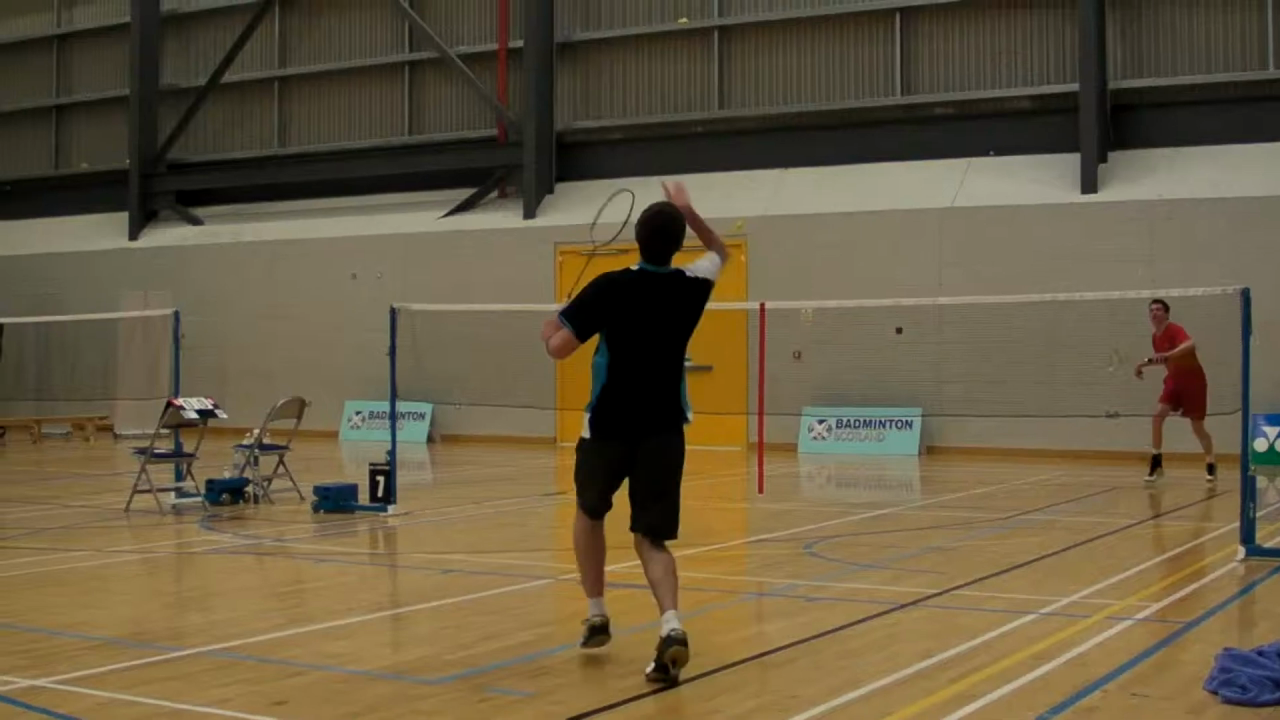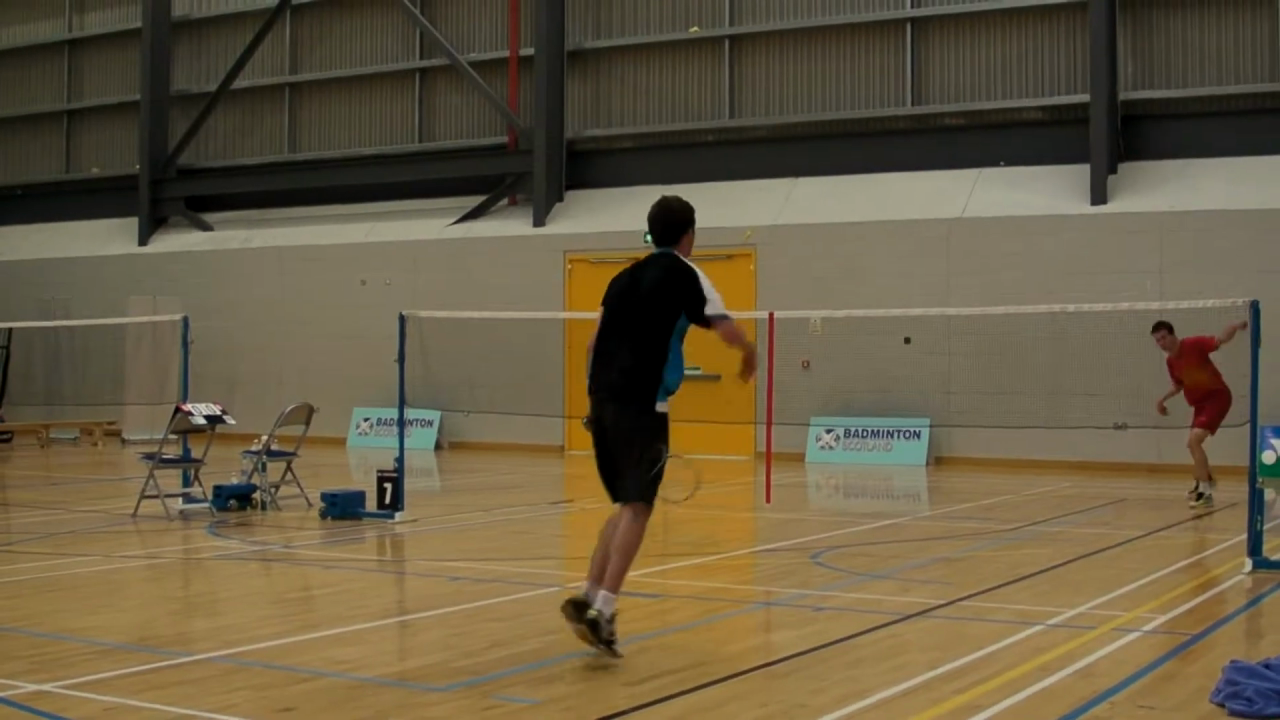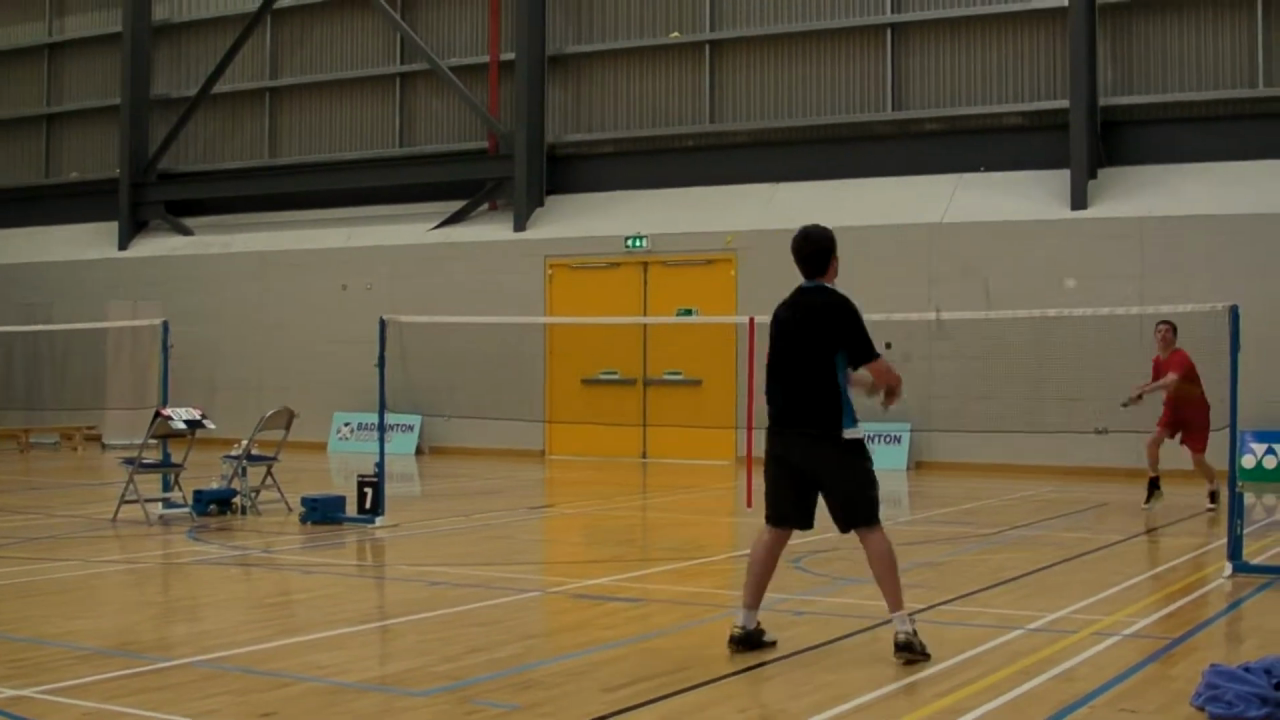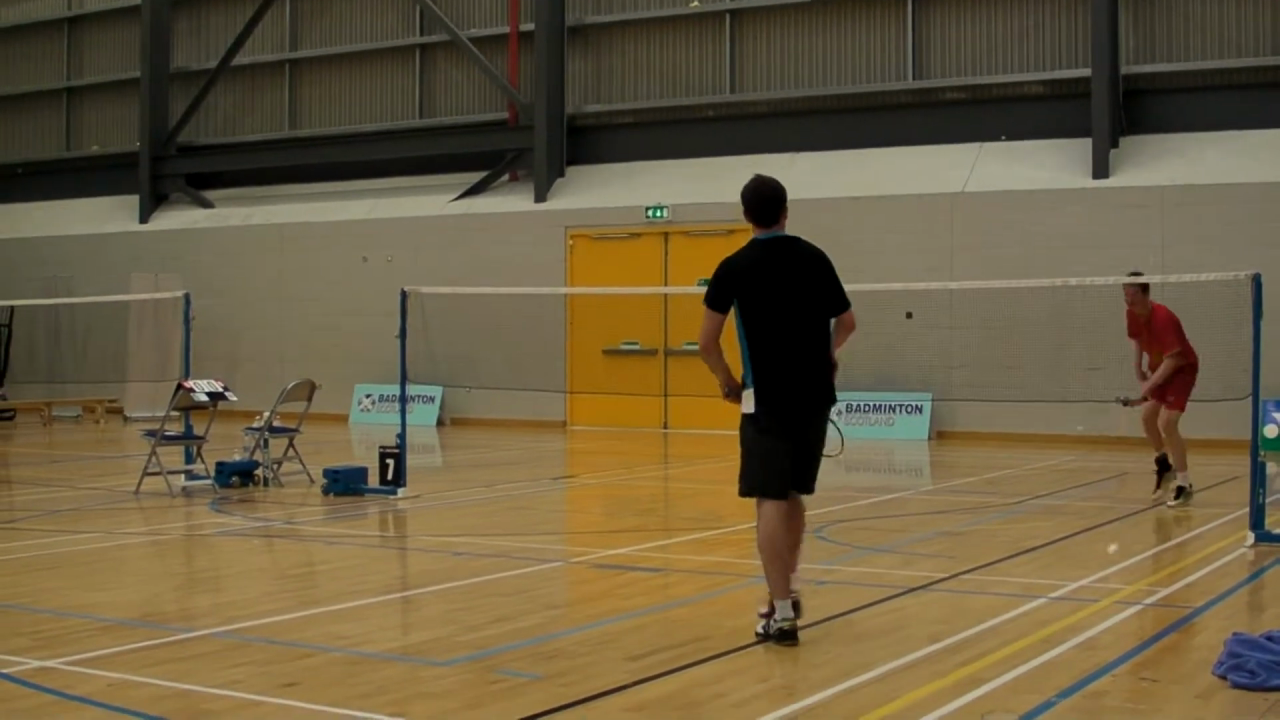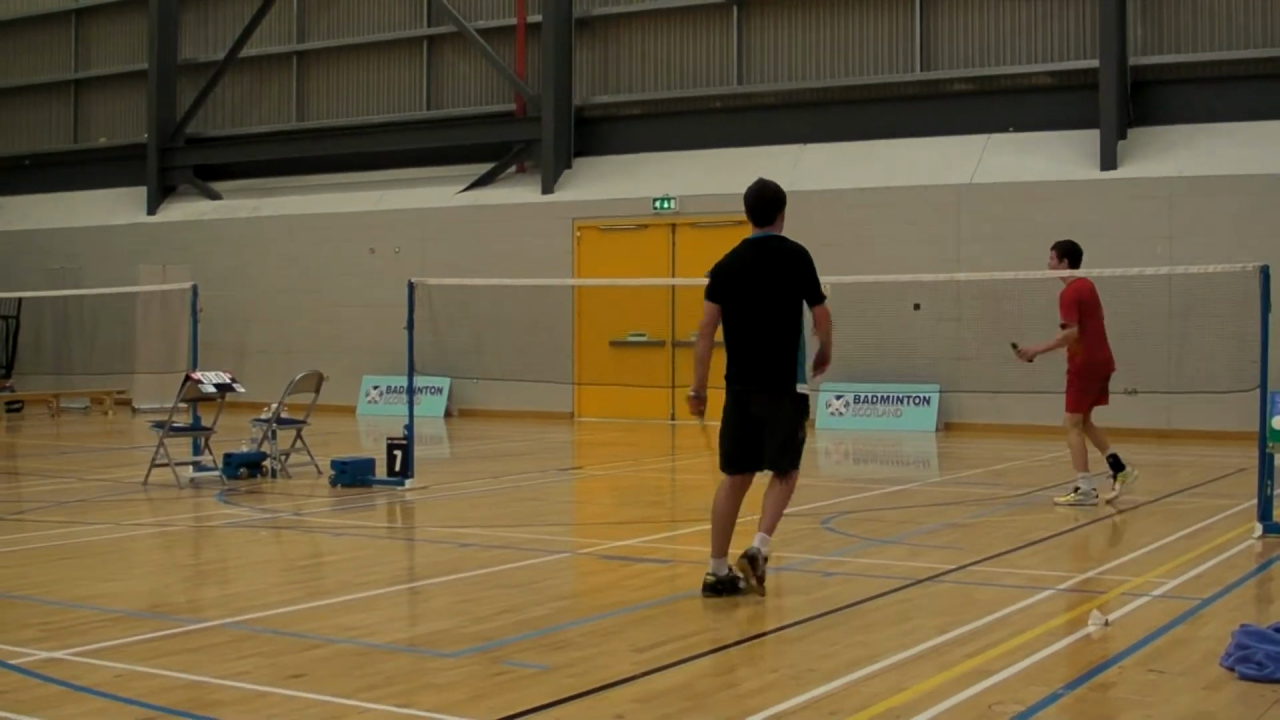
dt=1s
person 1, frame 1
left shoulder: (611, 288)
right shoulder: (693, 287)
left elbow: (558, 347)
right elbow: (719, 251)
left wrist: (551, 326)
right wrist: (689, 210)
left hip: (609, 429)
right hip: (665, 433)
left knee: (589, 517)
right knee: (650, 540)
left ankle: (596, 616)
right ankle: (671, 629)
person 1, frame 2
left shoulder: (625, 277)
right shoulder: (684, 275)
left elbow: (595, 342)
right elbow: (725, 329)
right wrist: (749, 354)
left hip: (605, 401)
right hip: (641, 407)
left knee: (625, 505)
right knee: (635, 508)
left ankle: (586, 597)
right ankle: (601, 607)
person 1, frame 3
left shoulder: (784, 309)
right shoulder: (837, 306)
right elbow: (879, 373)
left wrist: (858, 380)
right wrist: (891, 384)
left hip: (784, 436)
right hip: (833, 436)
left knee: (775, 529)
right knee: (869, 529)
left ankle: (745, 626)
right ankle: (904, 630)
person 1, frame 4
left shoulder: (734, 267)
right shoulder: (815, 258)
left elbow: (707, 342)
right elbow: (847, 322)
left wrist: (727, 380)
left hip: (767, 401)
right hip: (815, 397)
left knee: (771, 502)
right knee: (792, 496)
left ankle: (782, 615)
right ankle: (787, 593)
person 1, frame 5
left shoulder: (726, 264)
right shoulder: (793, 254)
left elbow: (705, 330)
right elbow: (821, 316)
left wrist: (697, 385)
right wrist: (826, 346)
left hip: (740, 385)
right hip: (782, 384)
left knee: (735, 476)
right knee: (784, 471)
left ankle: (718, 570)
right ankle: (758, 548)
person 2, frame 1
left shoulder: (1174, 330)
right shoulder: (1155, 337)
left elbow: (1190, 345)
left wrist: (1166, 355)
right wrist: (1143, 364)
left hip: (1194, 382)
right hip: (1174, 382)
left knee: (1197, 427)
right knee: (1157, 416)
left ankle: (1210, 462)
right ankle: (1156, 462)
person 2, frame 2
left shoulder: (1193, 344)
right shoulder: (1170, 361)
left elbow: (1223, 339)
left wrist: (1236, 327)
right wrist: (1163, 399)
left hip: (1218, 397)
right hip: (1200, 403)
left knee: (1194, 441)
right knee: (1195, 443)
left ankle: (1205, 493)
right ankle: (1203, 480)
person 2, frame 3
left shoulder: (1180, 357)
right shoulder: (1157, 360)
left elbow: (1171, 380)
left wrist: (1143, 390)
right wrist: (1142, 387)
left hip: (1196, 410)
right hip: (1173, 408)
left knee: (1198, 461)
right knee: (1152, 441)
left ankle: (1213, 490)
right ankle: (1154, 486)
person 2, frame 4
left shoulder: (1163, 318)
right shoulder: (1131, 314)
left elbow: (1172, 360)
left wrist: (1148, 387)
right wrist: (1138, 364)
left hip: (1182, 369)
right hip: (1159, 370)
left knee: (1168, 423)
right knee: (1147, 417)
left ankle: (1184, 486)
right ankle: (1164, 466)
person 2, frame 5
left shoulder: (1070, 292)
right shoulder: (1086, 286)
left elbow: (1071, 334)
left wrist: (1037, 350)
left hip: (1084, 365)
right hip: (1101, 363)
left knee: (1072, 425)
right knee: (1084, 422)
left ankle: (1085, 488)
right ankle: (1119, 469)
